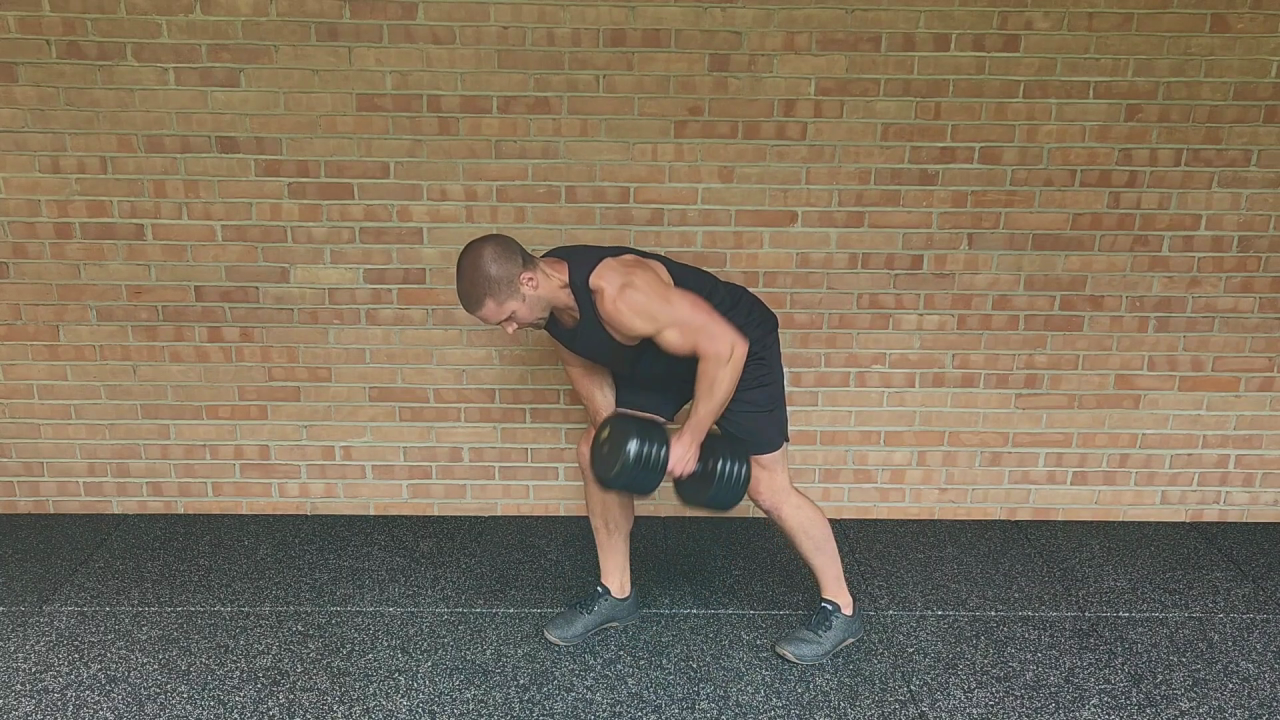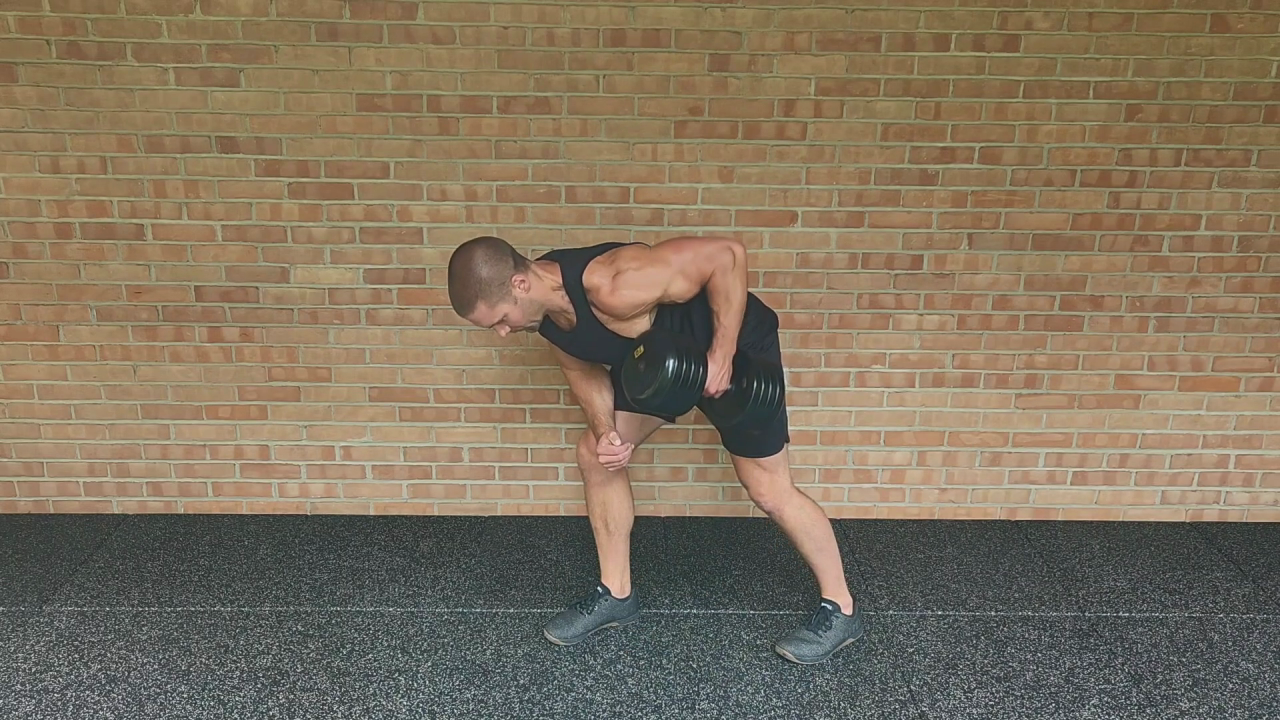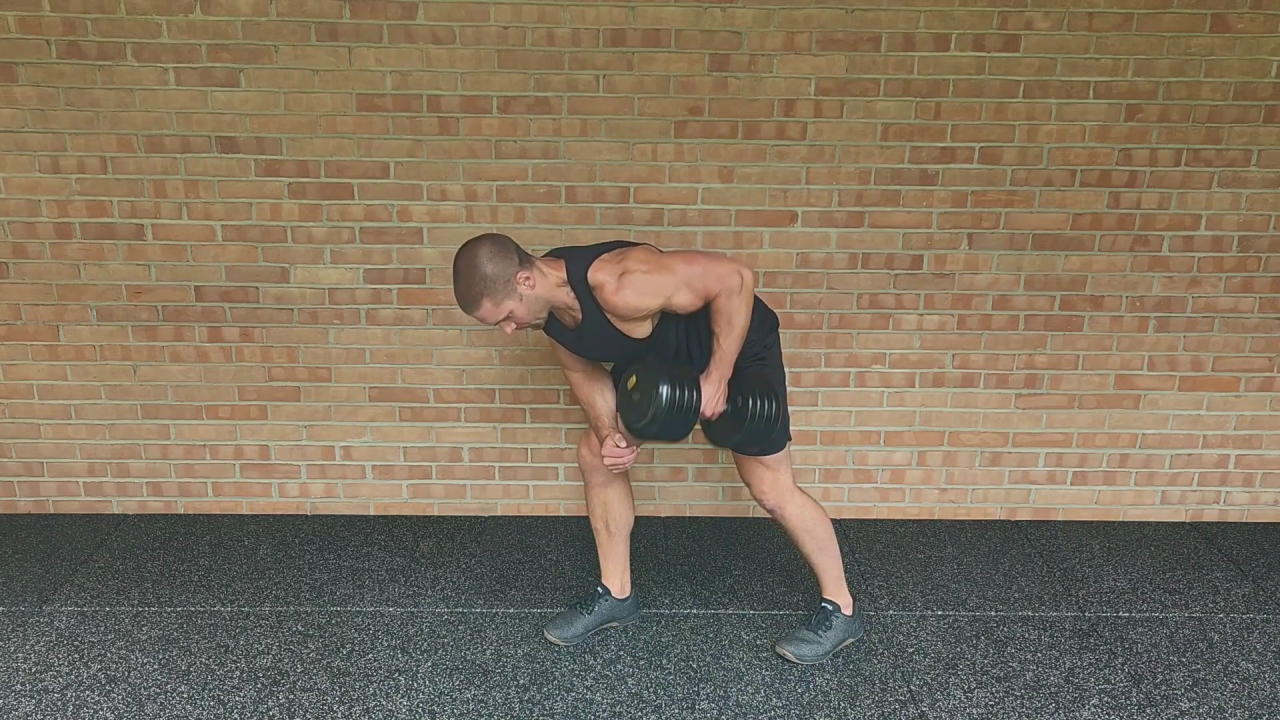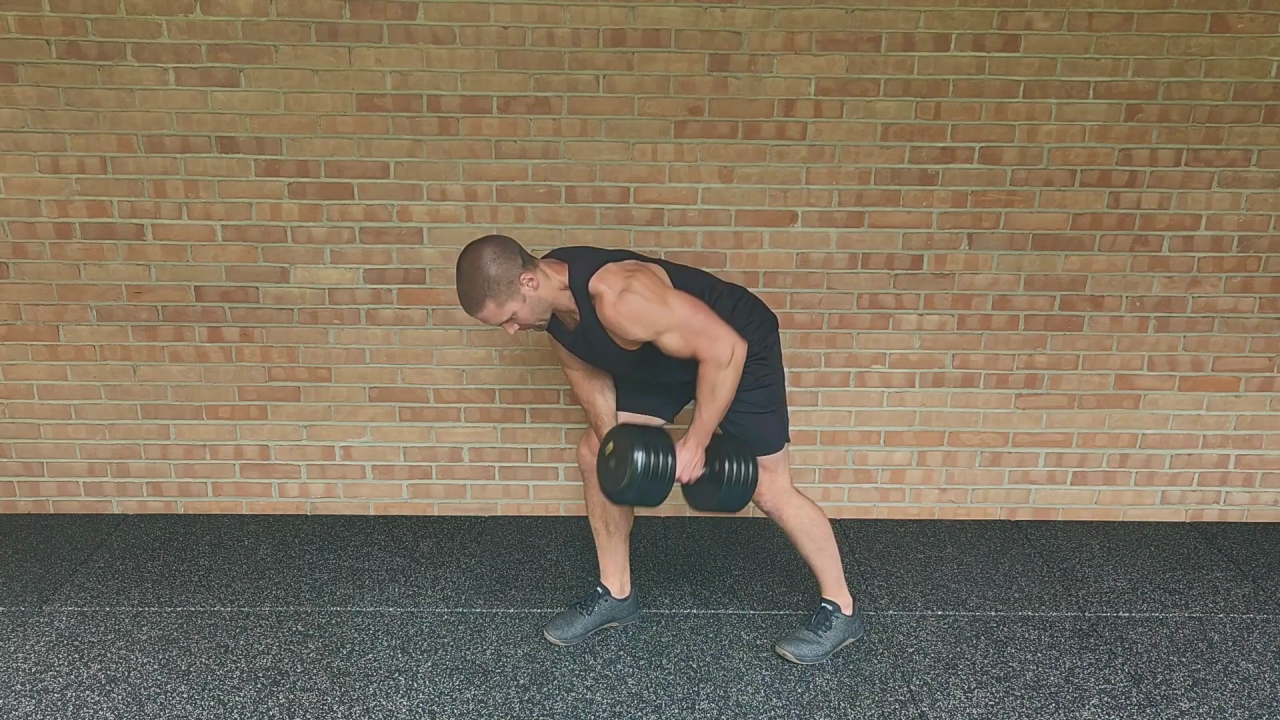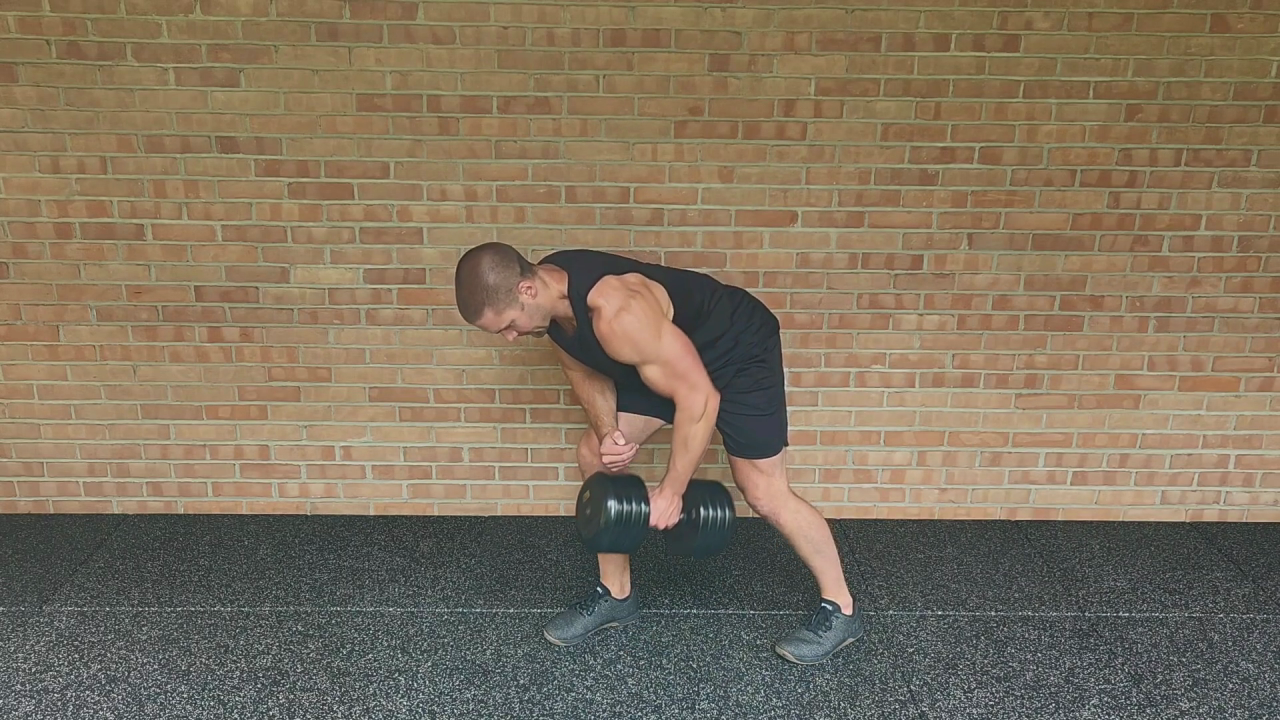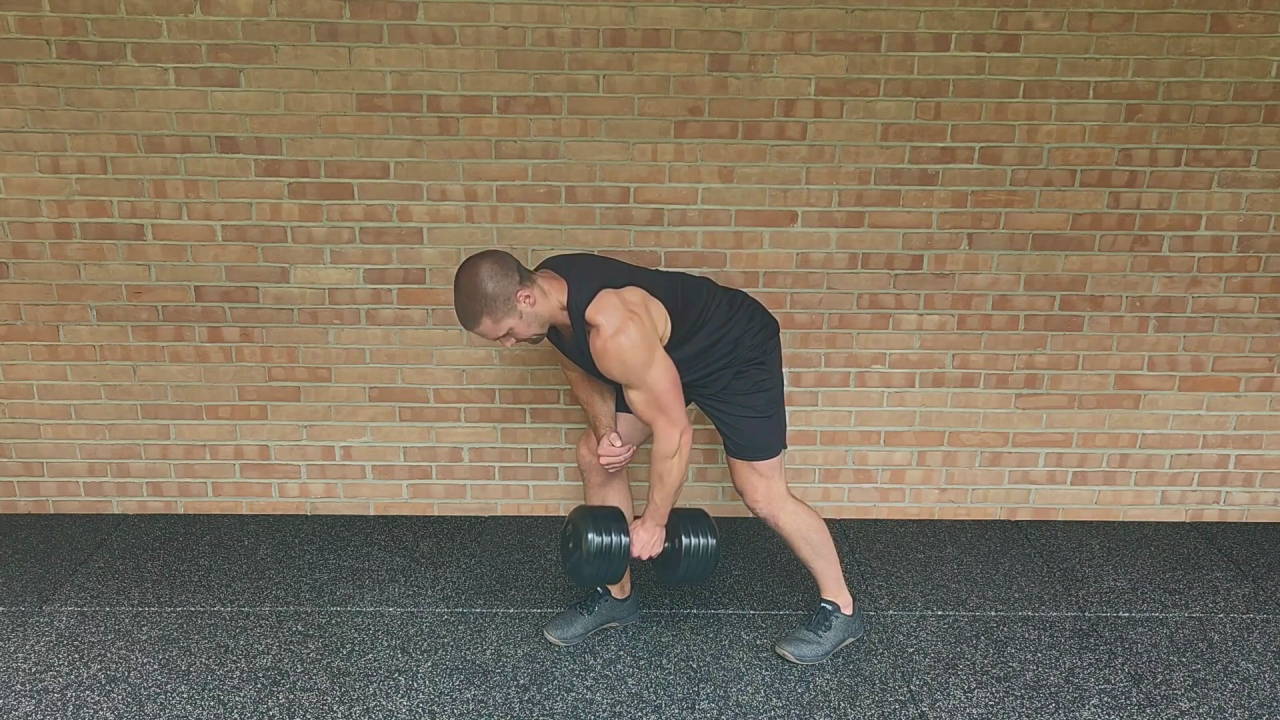
dt=0.2s
person 1, frame 1
left shoulder: (617, 296)
right shoulder: (547, 293)
left elbow: (725, 348)
right elbow: (583, 364)
left wrist: (690, 441)
right wrist: (606, 426)
left hip: (737, 346)
right hip: (661, 352)
left knee: (767, 490)
right knee: (596, 453)
left ankle: (841, 608)
right ankle: (616, 594)
person 1, frame 2
left shoulder: (611, 287)
right shoulder: (542, 302)
left elbow: (727, 253)
right elbow: (581, 369)
left wrist: (720, 356)
right wrist: (605, 431)
left hip: (734, 344)
left knee: (769, 491)
right knee: (595, 456)
left ankle: (841, 608)
right ankle: (616, 594)
person 1, frame 3
left shoulder: (616, 287)
right shoulder: (545, 298)
left elbow: (734, 278)
right elbow: (582, 370)
left wrist: (716, 376)
right wrist: (608, 433)
left hip: (737, 343)
right hip: (661, 354)
left knee: (771, 489)
right knee: (595, 456)
left ankle: (841, 608)
right ankle: (616, 595)
person 1, frame 4
left shoulder: (617, 299)
right shoulder: (549, 291)
left elbow: (724, 352)
right elbow: (583, 367)
left wrist: (694, 442)
right wrist: (608, 431)
left hip: (737, 348)
right hip: (663, 352)
left knee: (768, 491)
right knee: (594, 455)
left ankle: (841, 608)
right ankle: (615, 594)
person 1, frame 5
left shoulder: (616, 314)
right shoulder: (550, 290)
left elbow: (700, 398)
right elbow: (582, 366)
left wrist: (671, 492)
right wrist: (607, 430)
left hip: (738, 349)
right hip: (663, 350)
left knee: (764, 494)
right knee: (594, 455)
left ankle: (841, 608)
right ankle: (616, 594)
person 1, frame 6
left shoulder: (614, 329)
right shoulder: (547, 290)
left elbow: (672, 432)
right elbow: (580, 366)
left wrist: (653, 523)
right wrist: (605, 430)
left hip: (737, 351)
right hip: (670, 351)
left knee: (763, 497)
right knee: (594, 456)
left ankle: (841, 608)
right ankle: (615, 594)
